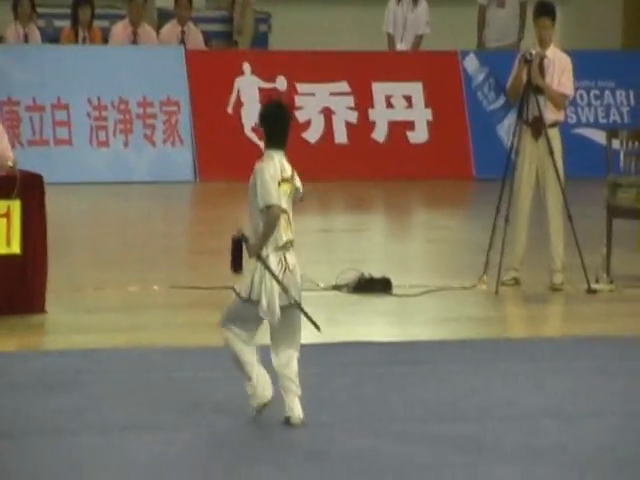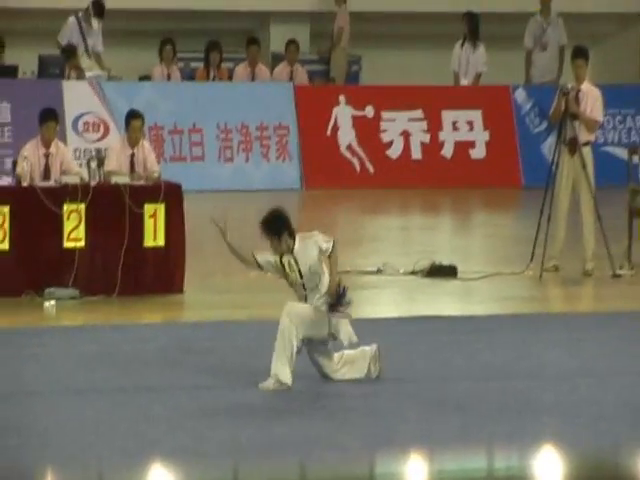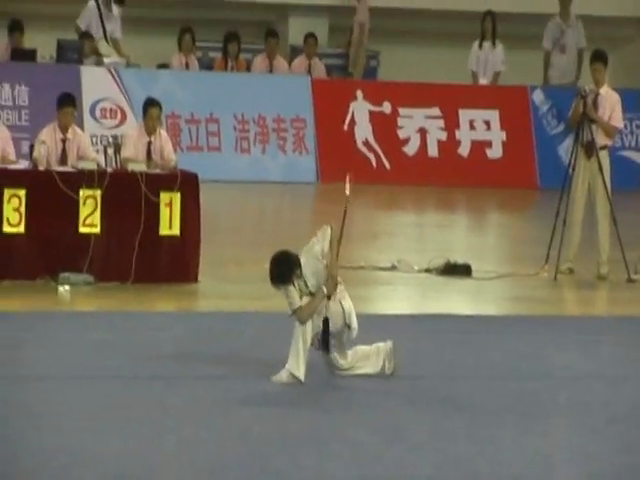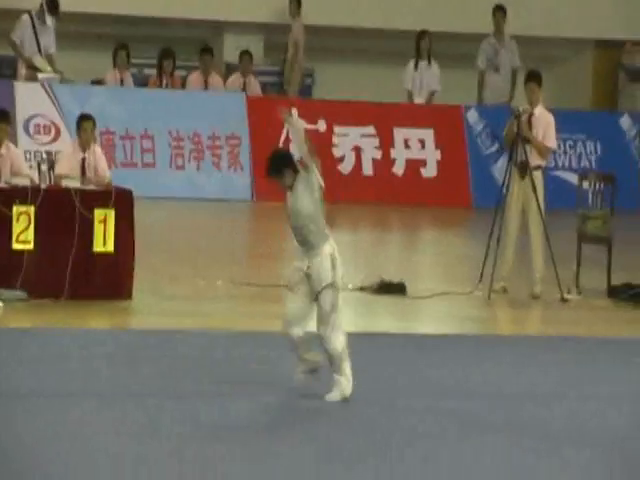
dt=1s
person 1, frame 1
left shoulder: (563, 60)
right shoulder: (524, 57)
left elbow: (562, 102)
right elbow: (512, 96)
left wrist: (541, 81)
right wrist: (520, 72)
left hip: (550, 133)
right hip: (527, 132)
left knee: (554, 201)
right knee: (521, 198)
left ankle: (557, 269)
right ankle: (514, 266)
person 1, frame 2
left shoulder: (594, 93)
right shoulder: (564, 91)
left elbow: (594, 126)
right elbow: (553, 120)
left wrist: (576, 110)
right wrist: (560, 102)
left hip: (584, 151)
right hip: (566, 150)
left knee: (587, 204)
right knee: (560, 202)
left ankle: (588, 259)
right ankle: (554, 256)
person 1, frame 3
left shoulder: (613, 98)
right shoulder: (584, 94)
left elbow: (613, 132)
right elbow: (572, 124)
left wrist: (595, 116)
right wrist: (578, 107)
left hip: (601, 154)
right hip: (582, 153)
left knee: (602, 207)
right knee: (576, 204)
left ankle: (603, 262)
right ankle: (569, 259)
person 1, frame 4
left shoulder: (547, 118)
right shoulder: (518, 114)
left elbow: (546, 152)
right elbow: (506, 143)
left wrist: (529, 135)
right wrist: (512, 127)
left hip: (535, 174)
right hip: (517, 173)
left knee: (535, 227)
right knee: (510, 224)
left ankle: (537, 281)
right ankle: (502, 277)
person 2, frame 1
left shoulder: (264, 168)
right shoulder: (286, 168)
left elbow: (275, 211)
left wrist: (258, 245)
left hip: (268, 269)
right hip: (288, 267)
left knee: (233, 326)
right knee: (286, 346)
left ankle: (260, 389)
right ankle: (293, 409)
person 2, frame 2
left shoulder: (313, 241)
right shoulder: (274, 256)
left elbow: (332, 247)
left wrist: (333, 279)
left hip: (324, 310)
right hip: (308, 313)
right knee: (329, 368)
left ankle: (281, 377)
right ankle: (369, 357)
person 2, frame 3
left shoulder: (312, 254)
right shoulder: (288, 283)
right elbow: (302, 315)
right wrist: (323, 292)
left hip: (340, 309)
right hip: (322, 314)
right knee: (342, 363)
left ankle: (294, 371)
right ankle: (384, 354)
person 2, frame 4
left shoulder: (308, 183)
right shoulder: (292, 193)
left elbow: (308, 158)
left wrist: (292, 124)
left hip: (323, 261)
right hip: (307, 262)
left knee: (328, 329)
right knee: (293, 319)
left ankle: (343, 382)
right ankle: (308, 360)
